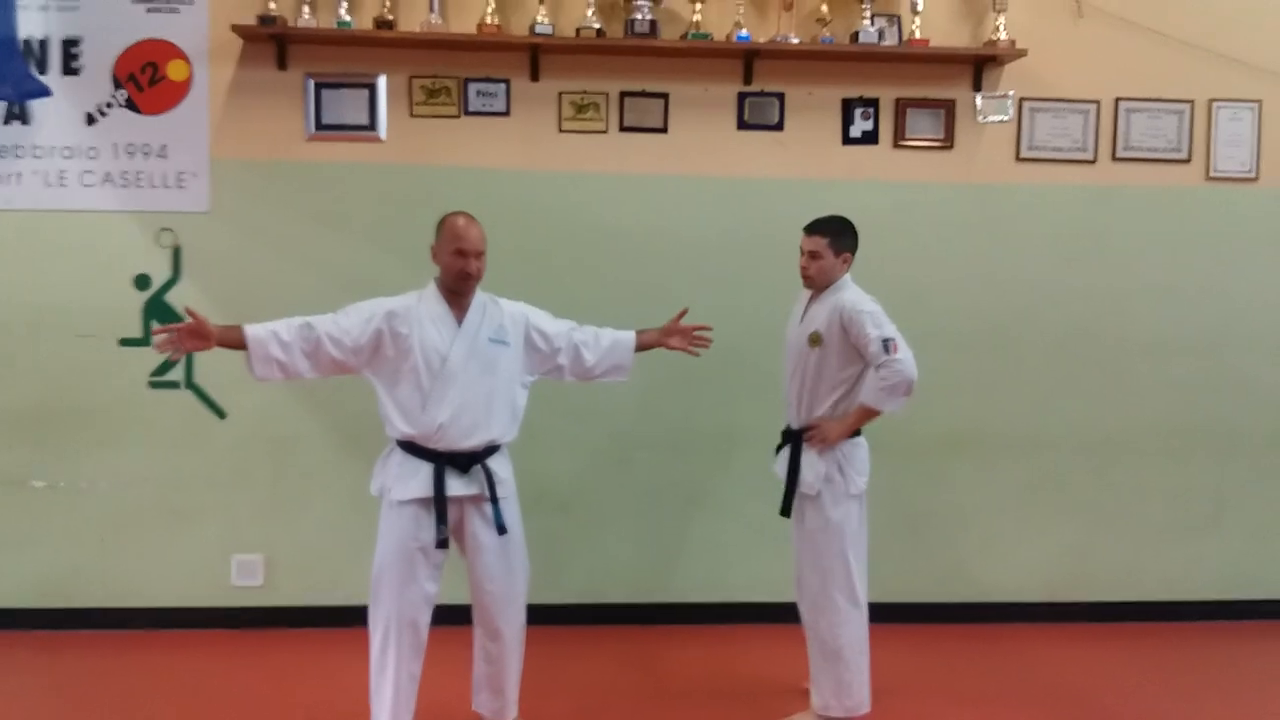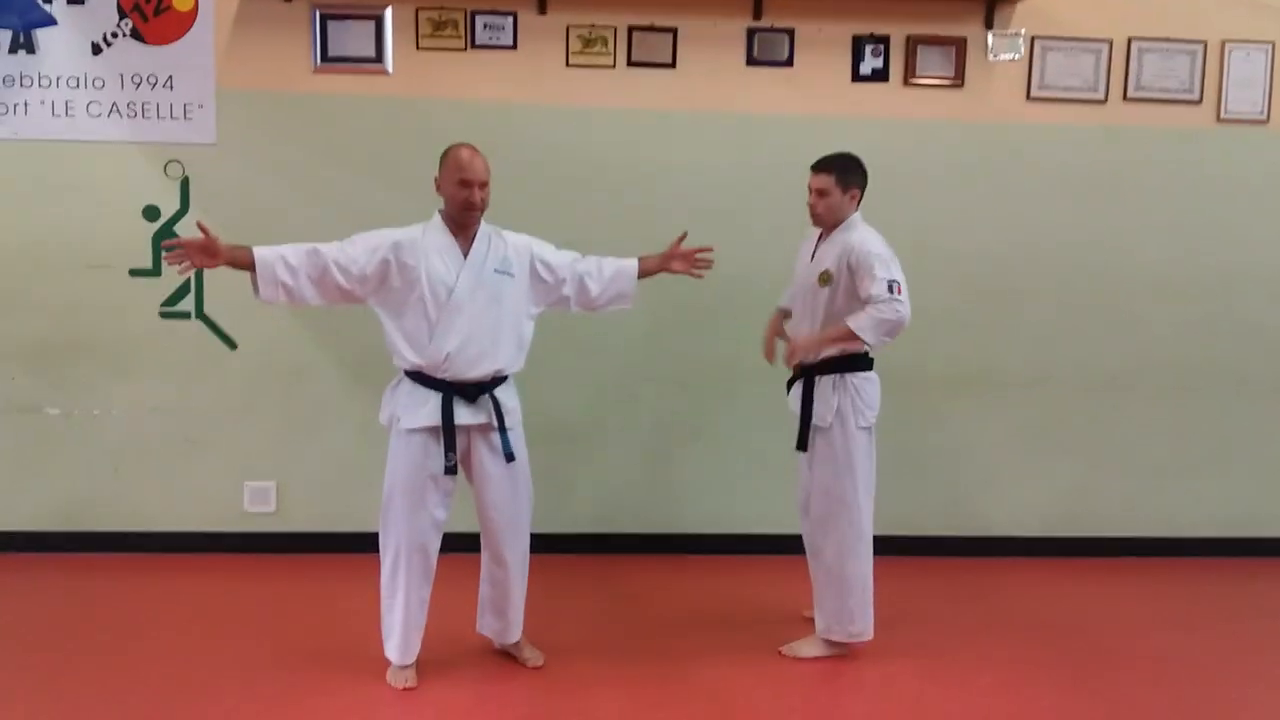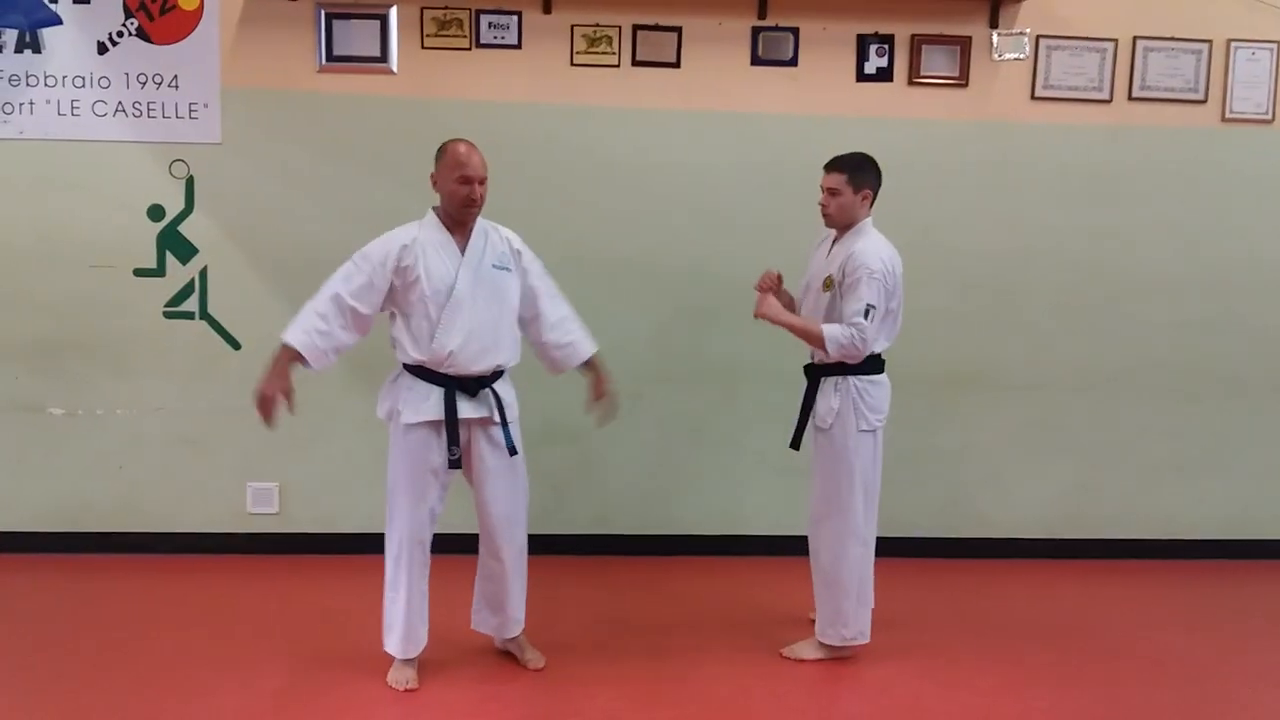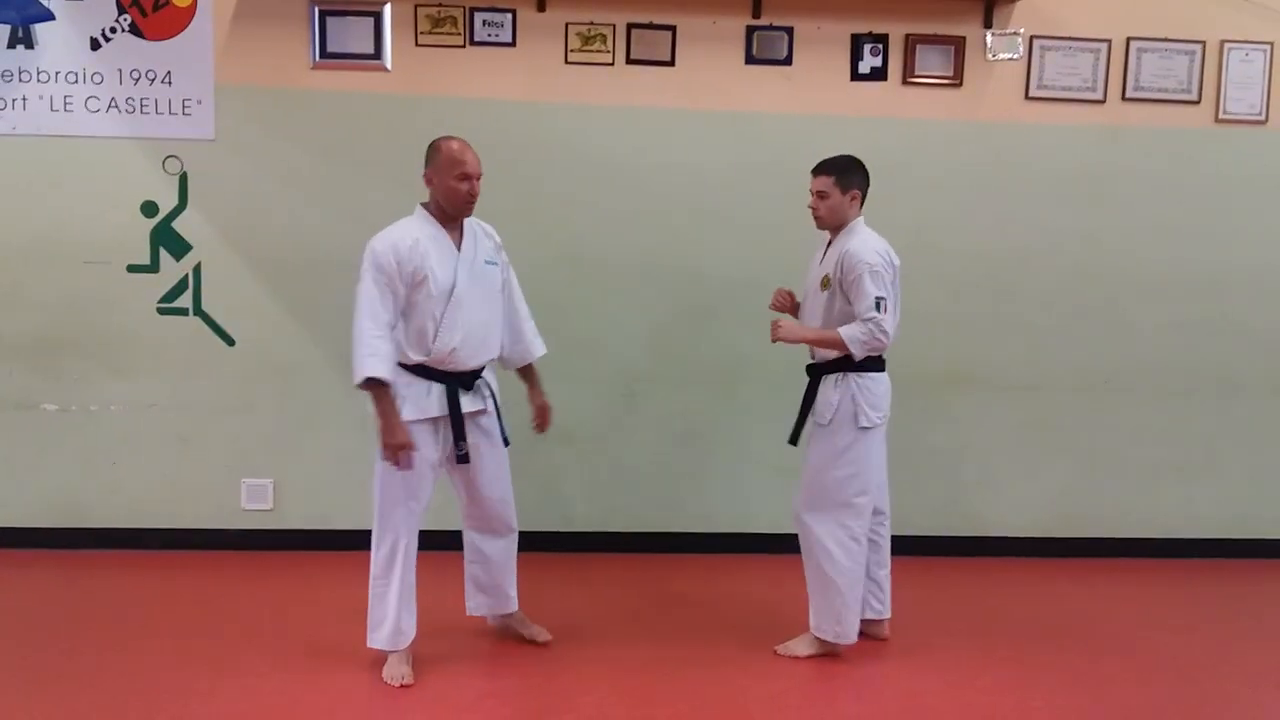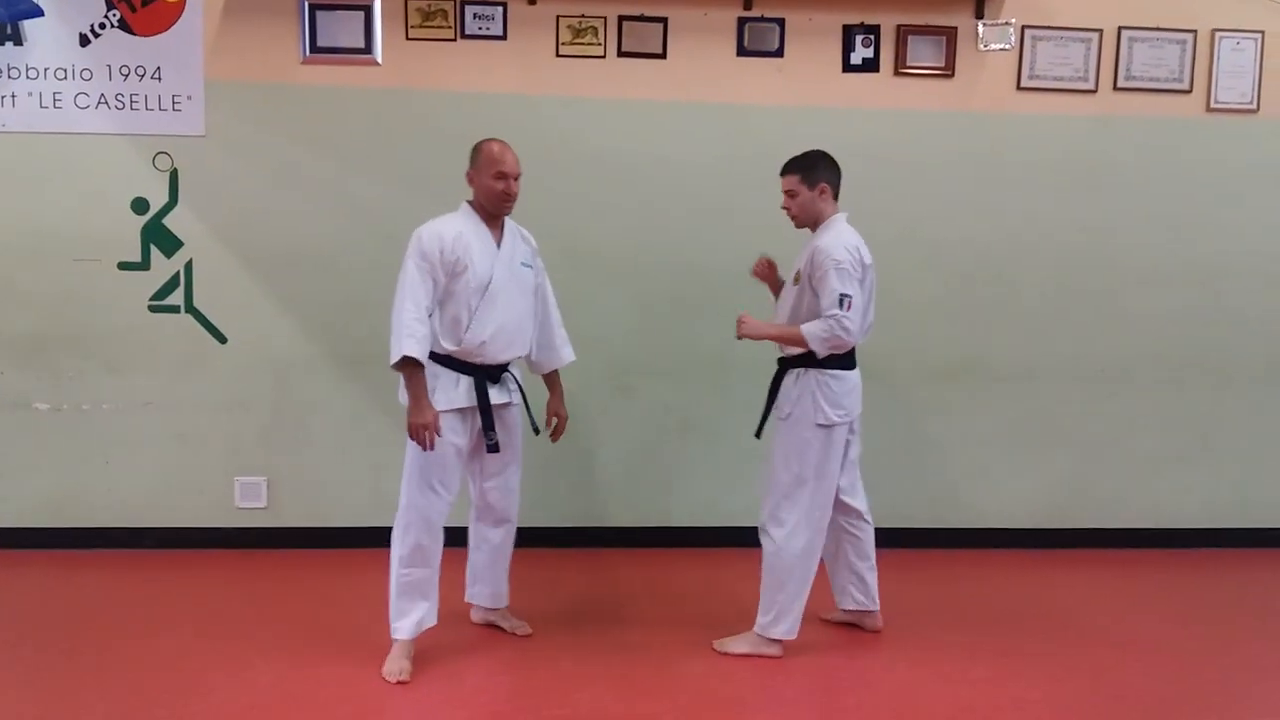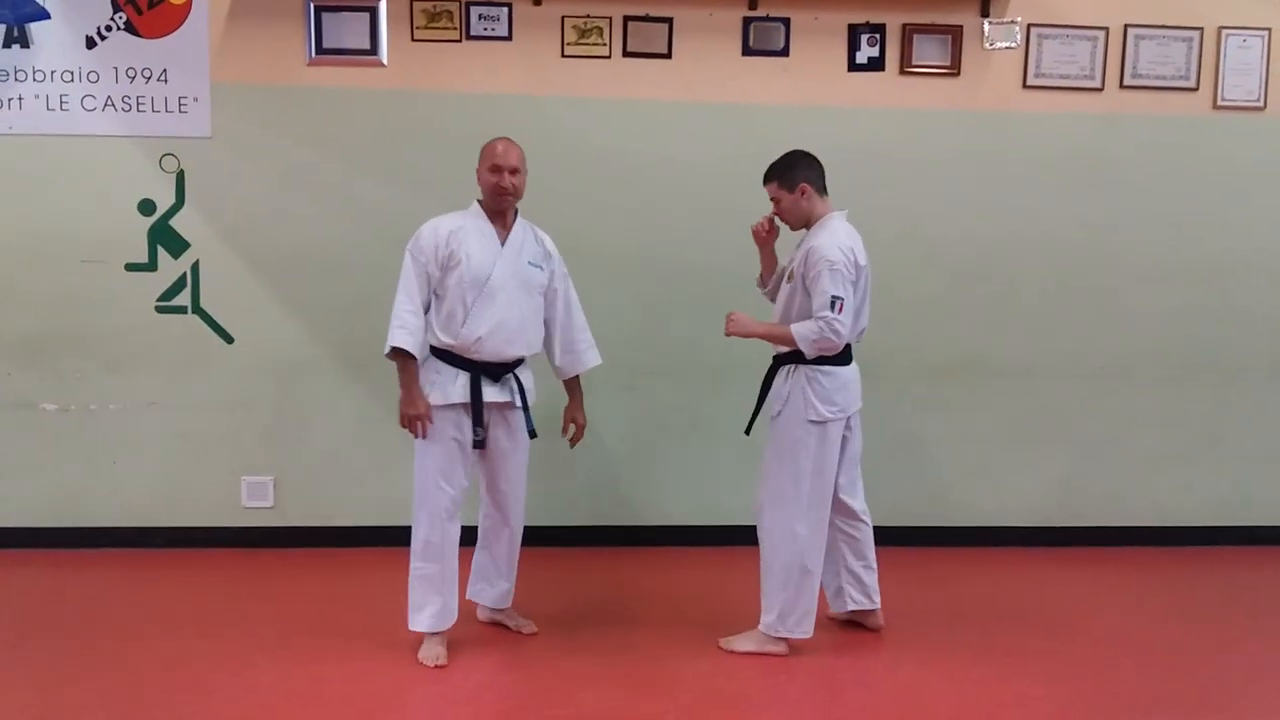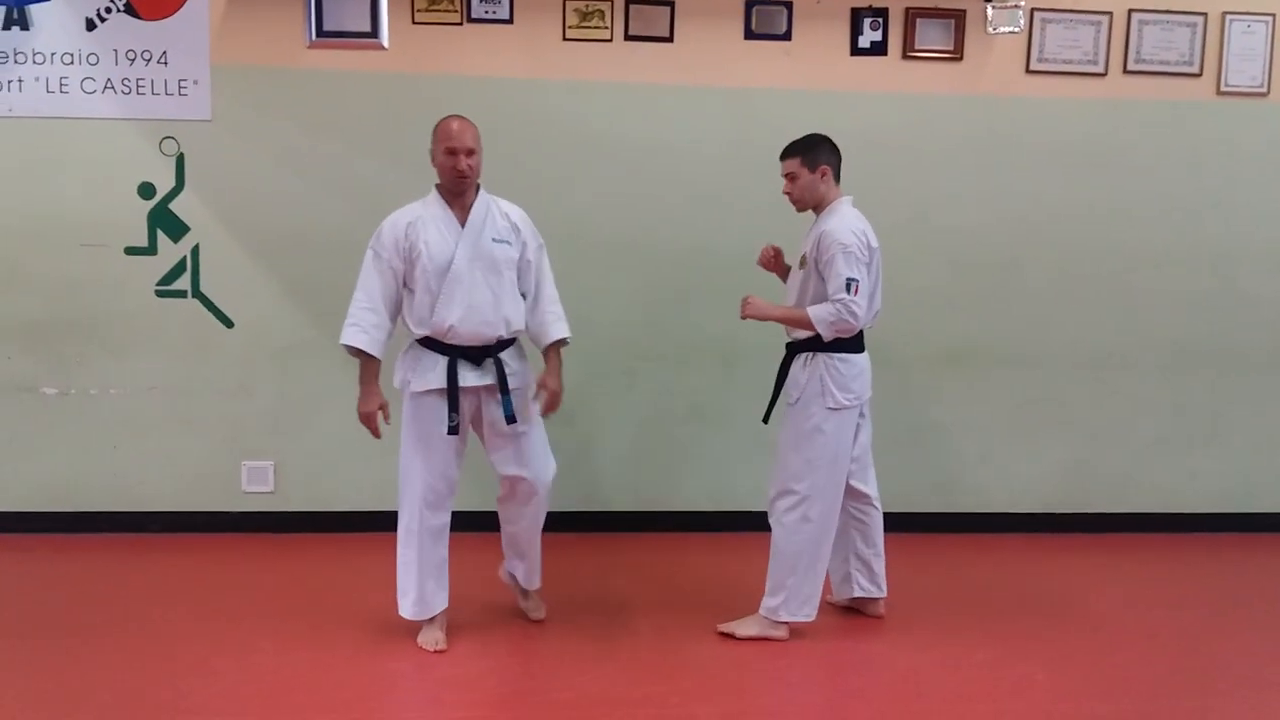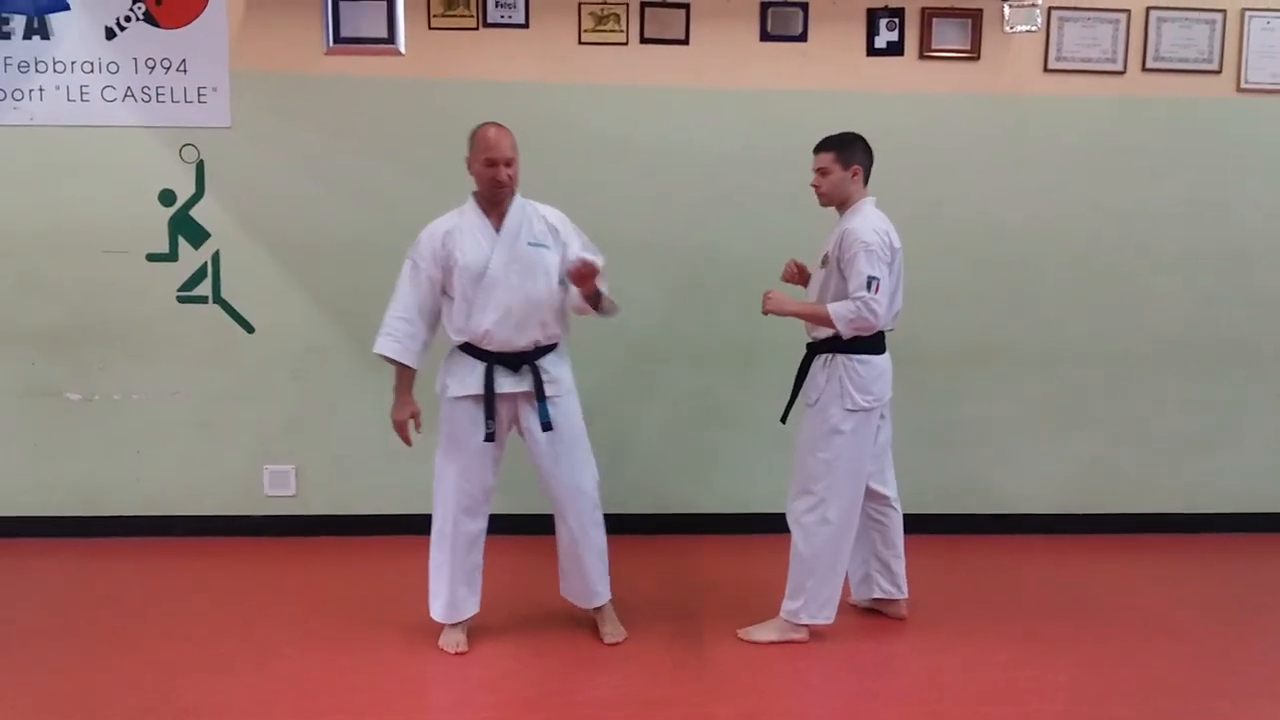
dt=0.4s
person 1, frame 1
left shoulder: (516, 321)
right shoulder: (391, 318)
left elbow: (584, 345)
right elbow: (310, 338)
left wrist: (657, 338)
right wrist: (218, 335)
left hip: (487, 479)
right hip: (416, 480)
left knee: (503, 602)
right knee: (400, 606)
person 1, frame 2
left shoulder: (521, 253)
right shoulder: (397, 250)
left elbow: (587, 275)
right elbow: (317, 265)
left wrist: (661, 263)
right wrist: (225, 256)
left hip: (493, 409)
right hip: (424, 410)
left knee: (509, 527)
right knee: (410, 532)
left ankle: (507, 632)
right ankle: (402, 653)
person 1, frame 3
left shoulder: (508, 246)
right shoulder: (400, 248)
left elbow: (546, 313)
right elbow: (337, 306)
left wrist: (594, 370)
right wrist: (280, 367)
left hip: (492, 402)
right hip: (424, 403)
left knee: (505, 525)
right knee: (411, 527)
left ankle: (507, 630)
right ankle: (404, 650)
person 1, frame 4
left shoulder: (487, 240)
right shoulder: (394, 245)
left elbow: (512, 317)
right elbow: (374, 333)
left wrist: (536, 388)
right wrist: (388, 417)
left hip: (477, 396)
right hip: (418, 398)
left knee: (494, 510)
right knee: (398, 521)
left ankle: (502, 609)
right ankle: (395, 643)
person 1, frame 5
left shoulder: (524, 244)
right shoulder: (437, 237)
left elbow: (543, 322)
right elbow: (411, 318)
left wrist: (556, 392)
right wrist: (419, 399)
left hip: (501, 391)
right hip: (447, 389)
left knee: (499, 504)
right knee: (424, 508)
left ankle: (488, 601)
right ankle: (405, 634)
person 1, frame 6
left shoulder: (541, 246)
right shoulder: (439, 234)
left elbow: (564, 324)
right elbow: (408, 313)
left wrist: (575, 399)
right wrist: (410, 389)
left hip: (509, 388)
right hip: (447, 385)
left knee: (507, 503)
right knee: (437, 505)
left ankle: (492, 601)
right ankle: (433, 624)
person 1, frame 7
left shoulder: (513, 220)
right shoulder: (403, 226)
left elbow: (541, 295)
right elbow: (373, 307)
left wrist: (552, 366)
right wrist: (369, 387)
left hip: (503, 369)
right hip: (435, 372)
left knee: (531, 477)
right knee: (427, 492)
left ankle: (524, 578)
right ankle: (430, 610)
person 1, frame 8
left shoulder: (552, 224)
right shoulder: (443, 235)
left elbow: (590, 293)
right elbow: (411, 315)
left wrist: (588, 286)
right wrist: (402, 394)
left hip: (545, 375)
right hip: (474, 380)
left knee: (576, 489)
right knee: (461, 497)
left ankle: (598, 602)
right ankle: (455, 614)
person 2, frame 1
left shoulder: (854, 308)
right shoulder: (809, 302)
left elbow: (900, 371)
left wrist: (844, 425)
left hip: (832, 457)
right hip: (806, 453)
left knee: (832, 580)
right knee: (817, 576)
right ankle: (837, 679)
person 2, frame 2
left shoulder: (863, 247)
right shoulder: (817, 240)
left elbow: (892, 312)
left wrist: (819, 339)
right wrist: (776, 323)
left hip: (844, 388)
right hip: (815, 386)
left knee: (840, 509)
right knee: (818, 506)
left ankle: (841, 629)
right ankle: (840, 607)
person 2, frame 3
left shoulder: (870, 256)
right shoulder: (831, 244)
left elbow: (853, 340)
right elbow: (814, 311)
left wrist: (780, 317)
right wrist: (778, 296)
left hip: (852, 392)
right hip: (833, 389)
left knee: (841, 513)
right knee: (841, 508)
left ankle: (839, 633)
right ankle: (849, 607)
person 2, frame 4
left shoulder: (864, 253)
right shoulder: (834, 247)
left elbow: (875, 333)
left wrist: (801, 333)
right wrist: (797, 310)
left hip: (852, 391)
right hip: (844, 389)
left knee: (824, 509)
right knee: (863, 506)
left ankle: (832, 628)
right ankle: (871, 614)
person 2, frame 5
left shoulder: (832, 248)
right shoulder: (831, 242)
left elbow: (839, 330)
left wrist: (766, 329)
right wrist: (777, 285)
left hip: (816, 387)
right hip: (830, 384)
left knee: (790, 511)
right knee: (841, 500)
left ankle: (771, 632)
right ankle: (862, 605)
person 2, frame 6
left shoulder: (827, 248)
right shoulder: (828, 237)
left elbow: (829, 332)
right elbow: (782, 295)
left wrist: (754, 329)
right wrist: (766, 251)
left hip: (811, 385)
right hip: (830, 382)
left knee: (789, 508)
right knee: (841, 497)
left ankle: (777, 629)
right ankle: (862, 604)
person 2, frame 7
left shoulder: (839, 232)
right shoulder: (835, 226)
left elbow: (846, 314)
left wrist: (771, 311)
right wrist: (784, 270)
left hip: (826, 372)
right hip: (838, 369)
left knee: (802, 493)
right knee: (852, 485)
left ankle: (779, 614)
right ankle: (865, 591)
person 2, frame 8
left shoulder: (862, 232)
right shoulder: (860, 226)
left elbow: (865, 313)
left wrist: (792, 307)
right wrist: (809, 280)
left hip: (847, 373)
right hip: (859, 368)
left knee: (821, 495)
right knee: (871, 486)
left ankle: (798, 617)
right ankle: (887, 592)
